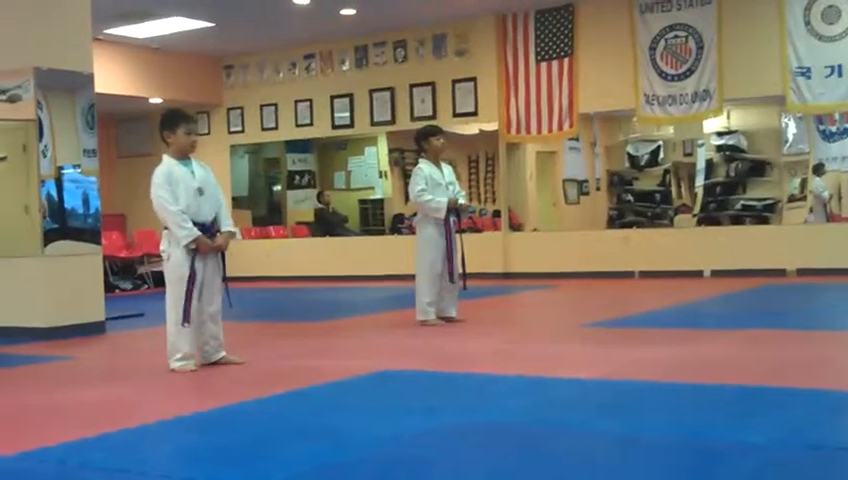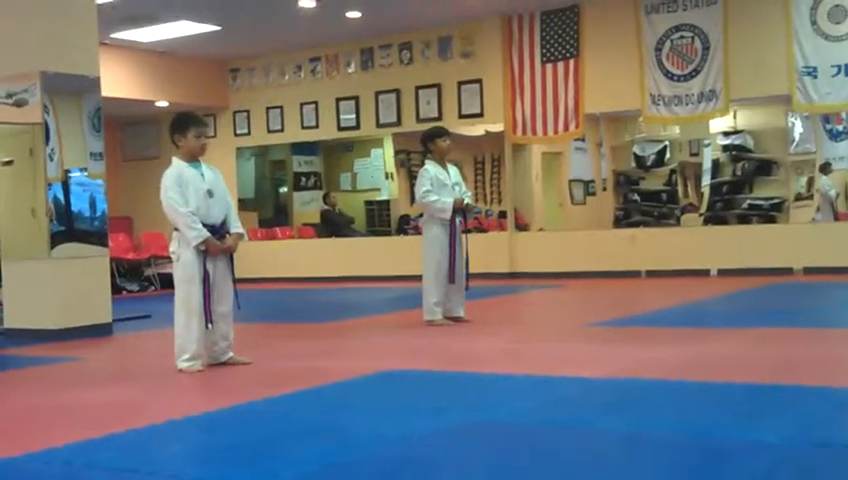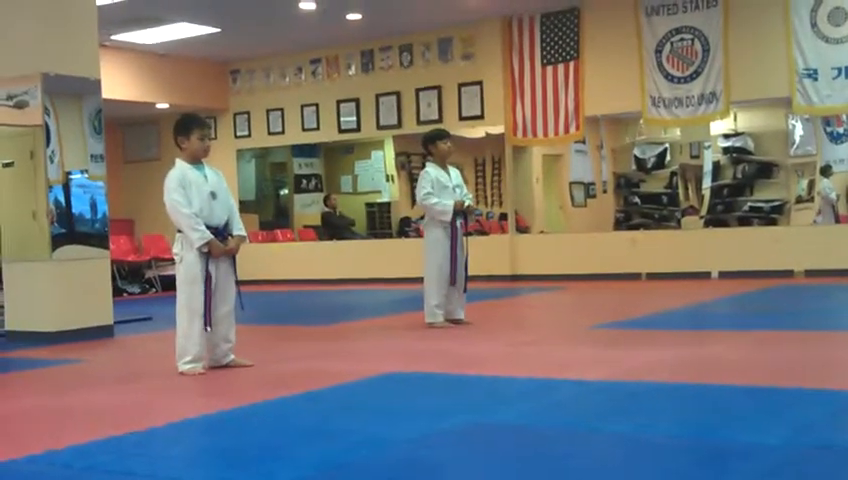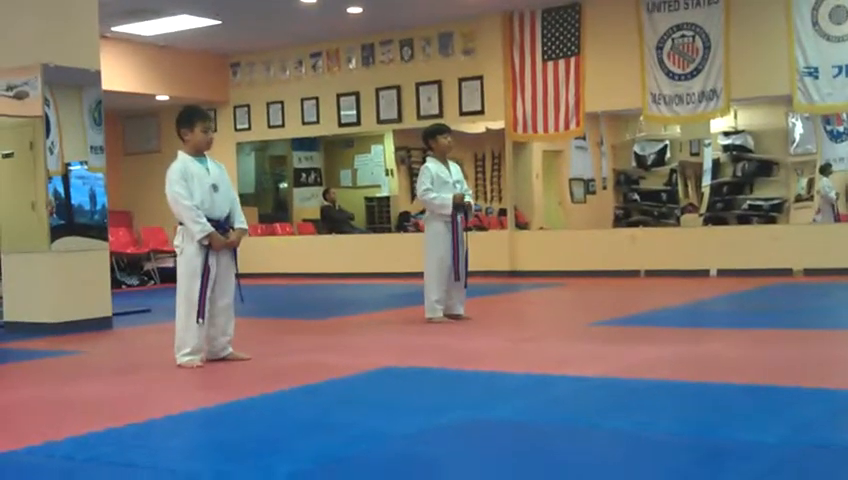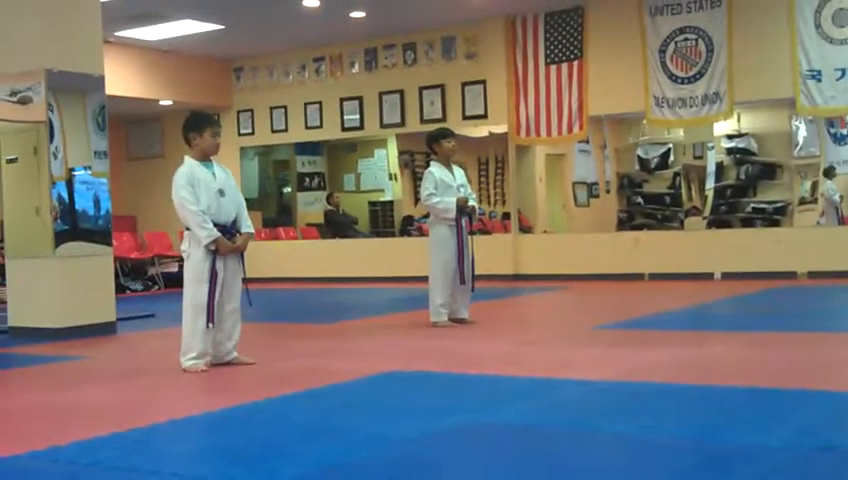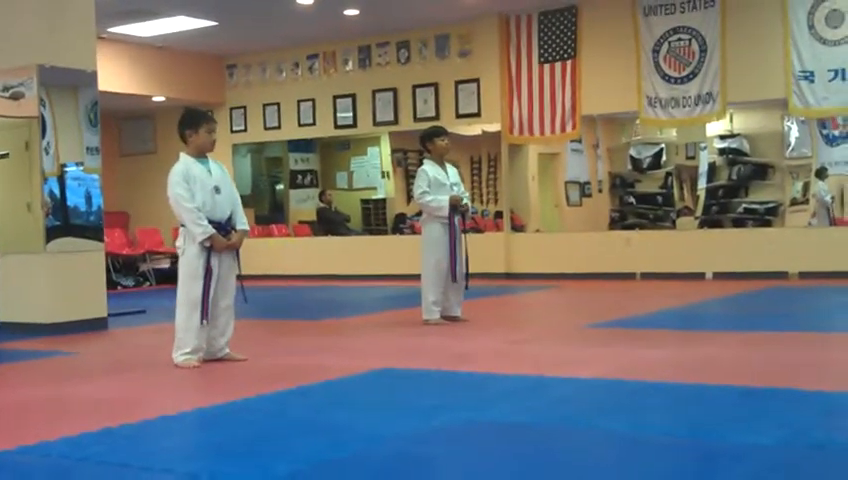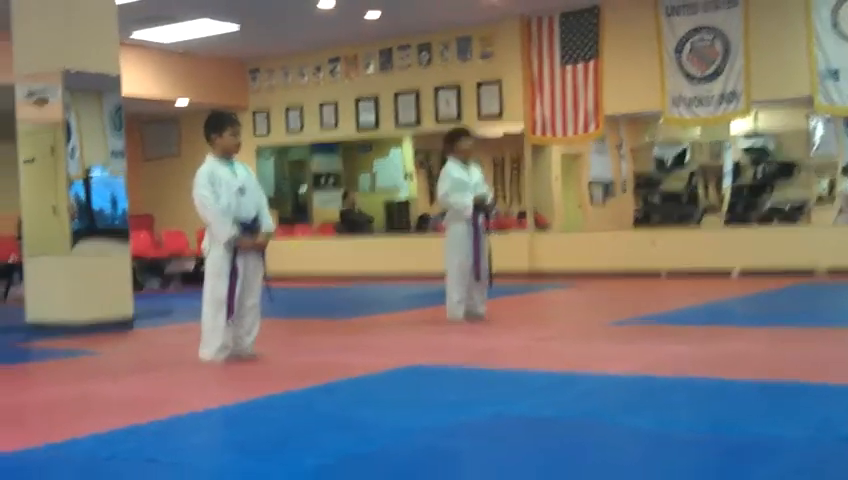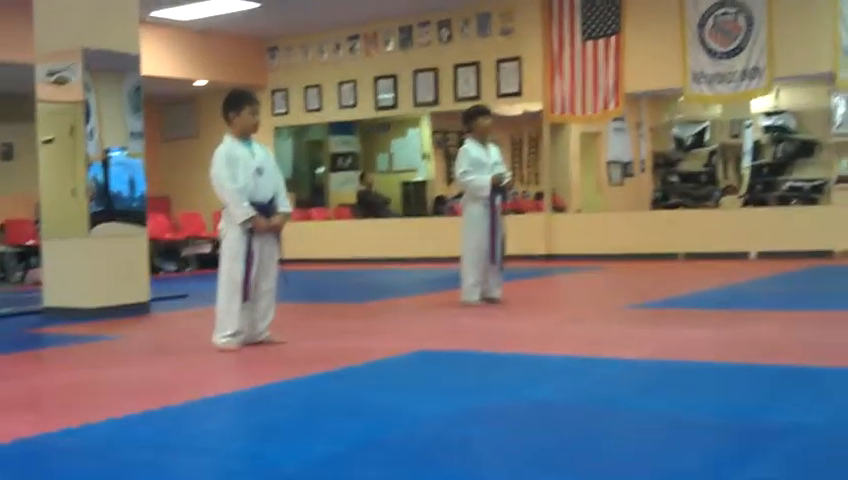
dt=0.2s
person 1, frame 1
left shoulder: (203, 170)
right shoulder: (163, 173)
left elbow: (219, 202)
right elbow: (169, 212)
left wrist: (226, 232)
right wrist: (197, 239)
left hip: (211, 242)
right hip: (182, 245)
left knee: (212, 302)
right knee: (182, 303)
left ankle: (213, 352)
right ankle: (181, 358)
person 1, frame 2
left shoulder: (212, 172)
right shoulder: (173, 175)
left elbow: (227, 204)
right elbow: (179, 213)
left wrist: (235, 234)
right wrist: (206, 240)
left hip: (220, 243)
right hip: (191, 246)
left knee: (222, 302)
right knee: (191, 304)
left ankle: (221, 353)
right ankle: (189, 358)
person 1, frame 3
left shoulder: (215, 174)
right shoulder: (176, 176)
left elbow: (230, 206)
right elbow: (182, 215)
left wrist: (237, 236)
right wrist: (209, 242)
left hip: (222, 245)
right hip: (194, 248)
left knee: (224, 304)
right knee: (193, 305)
left ankle: (222, 355)
right ankle: (191, 361)
person 1, frame 4
left shoulder: (217, 167)
right shoulder: (178, 169)
left elbow: (232, 199)
right elbow: (184, 207)
left wrist: (238, 229)
right wrist: (210, 234)
left hip: (224, 239)
right hip: (195, 240)
left knee: (223, 297)
right knee: (192, 297)
left ankle: (220, 348)
right ankle: (189, 353)
person 1, frame 5
left shoulder: (223, 172)
right shoulder: (185, 174)
left elbow: (239, 203)
right elbow: (190, 212)
left wrist: (245, 233)
right wrist: (216, 239)
left hip: (231, 243)
right hip: (202, 245)
left knee: (229, 301)
right knee: (199, 301)
left ankle: (225, 352)
right ankle: (194, 356)
person 1, frame 6
left shoulder: (219, 168)
right shoulder: (181, 170)
left elbow: (234, 200)
right elbow: (186, 209)
left wrist: (240, 230)
right wrist: (211, 236)
left hip: (226, 240)
right hip: (197, 242)
left knee: (224, 298)
right knee: (193, 297)
left ankle: (217, 348)
right ankle: (187, 352)
person 1, frame 7
left shoulder: (245, 171)
right shoulder: (207, 172)
left elbow: (260, 201)
right elbow: (210, 209)
left wrist: (265, 231)
right wrist: (235, 237)
left hip: (252, 241)
right hip: (223, 243)
left knee: (249, 297)
right knee: (219, 296)
left ankle: (242, 346)
right ankle: (214, 349)
person 1, frame 8
left shoulder: (263, 151)
right shoulder: (225, 152)
left elbow: (277, 183)
right elbow: (227, 190)
left wrist: (281, 212)
right wrist: (252, 218)
left hip: (268, 223)
right hip: (240, 224)
left knee: (264, 281)
right knee: (235, 279)
left ankle: (257, 331)
right ankle: (228, 335)
person 2, frame 1
left shoulder: (448, 169)
right shoulder: (421, 170)
left elbow: (457, 192)
right elbow: (418, 196)
left wrist: (460, 204)
right wrist: (445, 204)
left hip: (447, 224)
right hip: (429, 225)
left knee: (450, 269)
right knee: (430, 269)
left ankle: (447, 311)
right ankle: (426, 314)
person 2, frame 2
left shoulder: (454, 170)
right shoulder: (427, 171)
left elbow: (463, 192)
right elbow: (423, 197)
left wrist: (466, 204)
right wrist: (451, 204)
left hip: (453, 225)
right hip: (436, 225)
left knee: (456, 269)
right knee: (436, 269)
left ankle: (454, 311)
right ankle: (433, 314)
person 2, frame 3
left shoulder: (455, 173)
right shoulder: (428, 173)
left elbow: (465, 195)
right elbow: (424, 200)
left wrist: (468, 206)
right wrist: (451, 207)
left hip: (455, 227)
right hip: (437, 228)
left knee: (458, 271)
right knee: (438, 271)
left ankle: (455, 313)
right ankle: (435, 316)
person 2, frame 4
left shoulder: (455, 168)
right shoulder: (428, 168)
left elbow: (466, 191)
right elbow: (424, 195)
left wrist: (467, 202)
right wrist: (451, 200)
left hip: (455, 222)
right hip: (438, 223)
left knee: (458, 266)
right knee: (438, 266)
left ankle: (454, 308)
right ankle: (435, 311)
person 2, frame 5
left shoulder: (459, 172)
right shoulder: (432, 172)
left elbow: (469, 195)
right elbow: (427, 199)
left wrist: (471, 206)
right wrist: (454, 203)
left hip: (460, 226)
right hip: (442, 226)
left knee: (463, 270)
right knee: (443, 270)
left ankle: (458, 312)
right ankle: (439, 315)
person 2, frame 6
left shoulder: (452, 170)
right shoulder: (425, 170)
left elbow: (462, 193)
right elbow: (420, 197)
left wrist: (464, 204)
right wrist: (447, 202)
left hip: (452, 224)
right hip: (435, 224)
left knee: (456, 268)
right knee: (435, 268)
left ankle: (451, 310)
right ankle: (432, 313)
person 2, frame 7
left shoulder: (476, 170)
right shoulder: (449, 170)
left elbow: (485, 192)
right elbow: (444, 197)
left wrist: (487, 202)
right wrist: (471, 201)
left hip: (476, 223)
right hip: (459, 224)
left knee: (479, 266)
right knee: (459, 267)
left ankle: (475, 307)
right ankle: (456, 310)
person 2, frame 8
left shoulder: (494, 150)
right shoulder: (467, 150)
left elbow: (503, 173)
right elbow: (462, 177)
left wrist: (505, 182)
right wrist: (488, 182)
left hip: (493, 204)
right hip: (476, 205)
left knee: (494, 249)
right knee: (475, 249)
left ankle: (490, 291)
right ankle: (471, 294)
